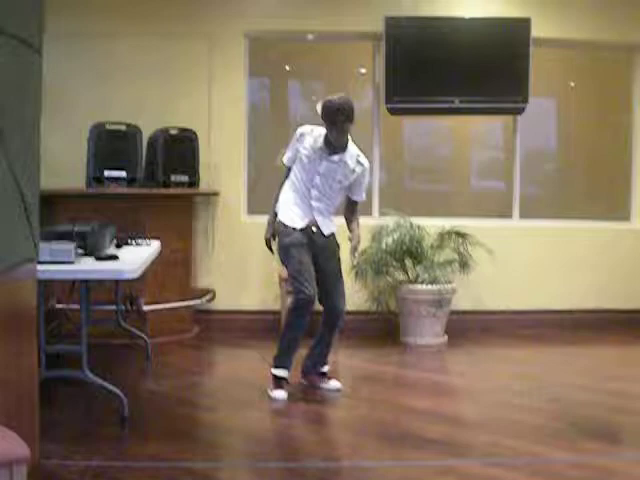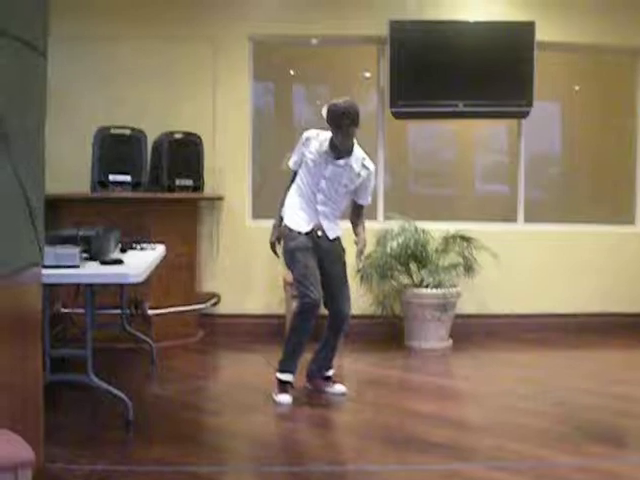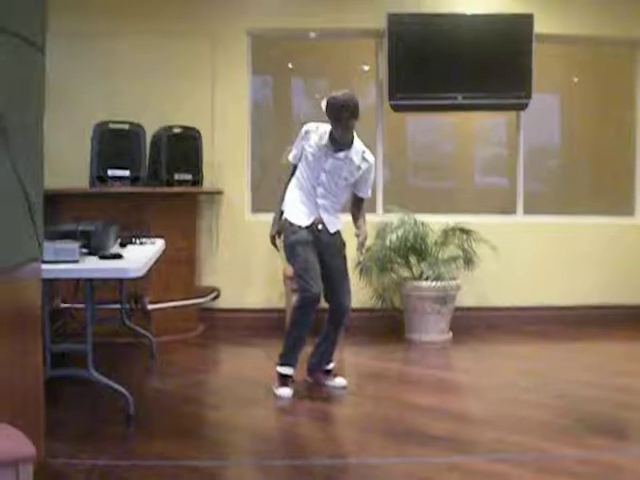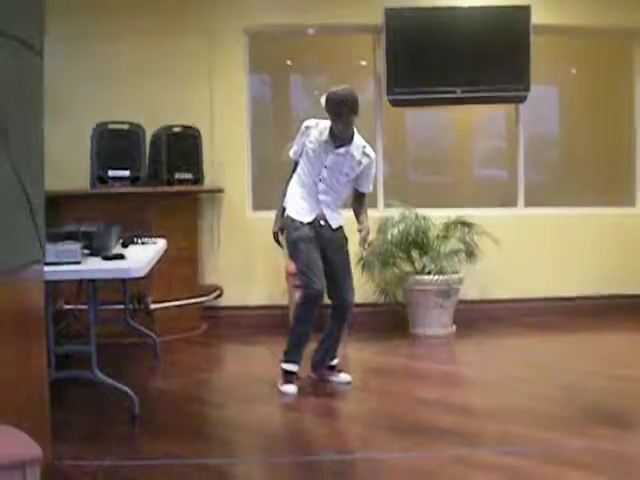
dt=0.1s
person 1, frame 1
left shoulder: (358, 165)
right shoulder: (304, 136)
left elbow: (351, 206)
right elbow: (286, 177)
left wrist: (354, 230)
right wrist: (272, 219)
left hip: (324, 233)
right hip: (292, 227)
left knee: (336, 307)
right knee: (305, 295)
left ankle: (314, 368)
right ankle: (280, 371)
person 1, frame 2
left shoulder: (364, 168)
right shoulder: (310, 141)
left elbow: (357, 210)
right elbow: (292, 181)
left wrist: (360, 233)
right wrist: (278, 223)
left hip: (329, 237)
right hip: (297, 231)
left knee: (341, 311)
right knee: (310, 299)
left ankle: (319, 373)
right ankle: (285, 375)
person 1, frame 3
left shoulder: (364, 161)
right shoulder: (309, 134)
left elbow: (357, 202)
right elbow: (293, 175)
left wrist: (361, 226)
right wrist: (278, 216)
left hip: (330, 230)
right hip: (297, 224)
left knee: (342, 304)
right knee: (311, 292)
left ankle: (320, 366)
right ankle: (285, 368)
person 1, frame 4
left shoulder: (365, 156)
right shoulder: (310, 130)
left elbow: (359, 198)
right elbow: (294, 172)
left wrist: (363, 221)
right wrist: (280, 213)
left hip: (332, 226)
right hip: (299, 220)
left knee: (344, 300)
right knee: (314, 289)
left ankle: (324, 362)
right ankle: (289, 365)
